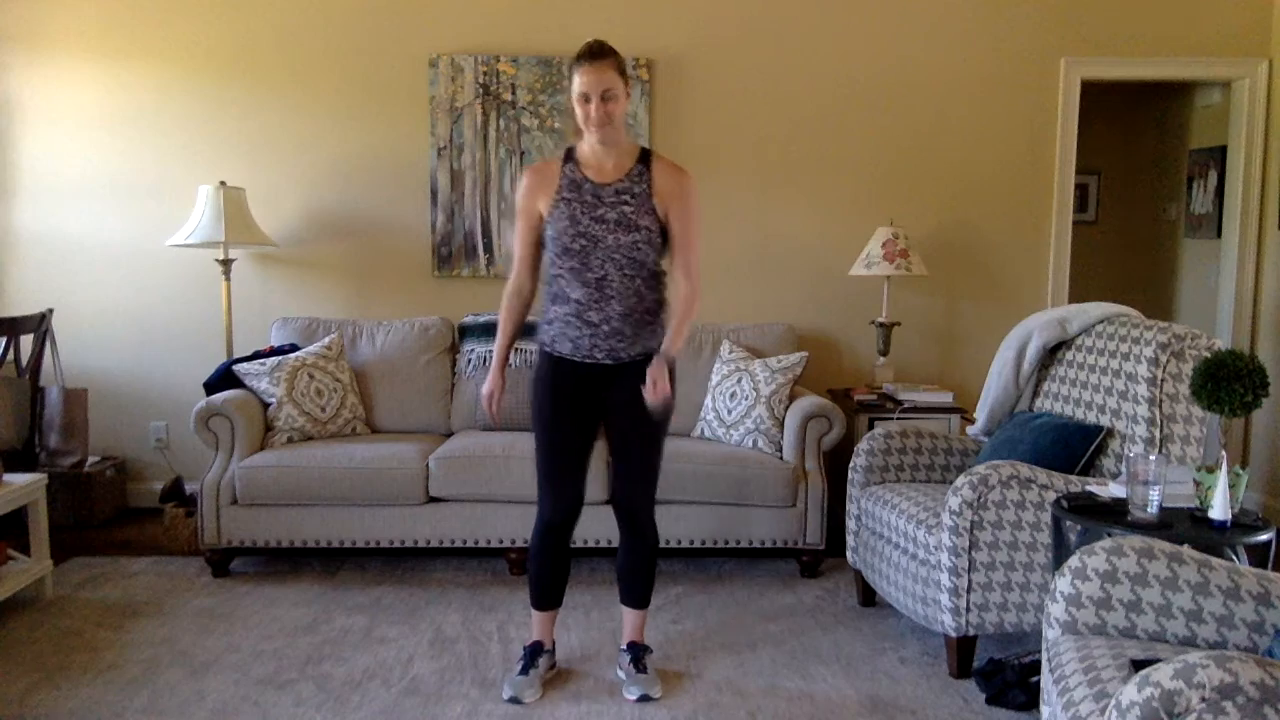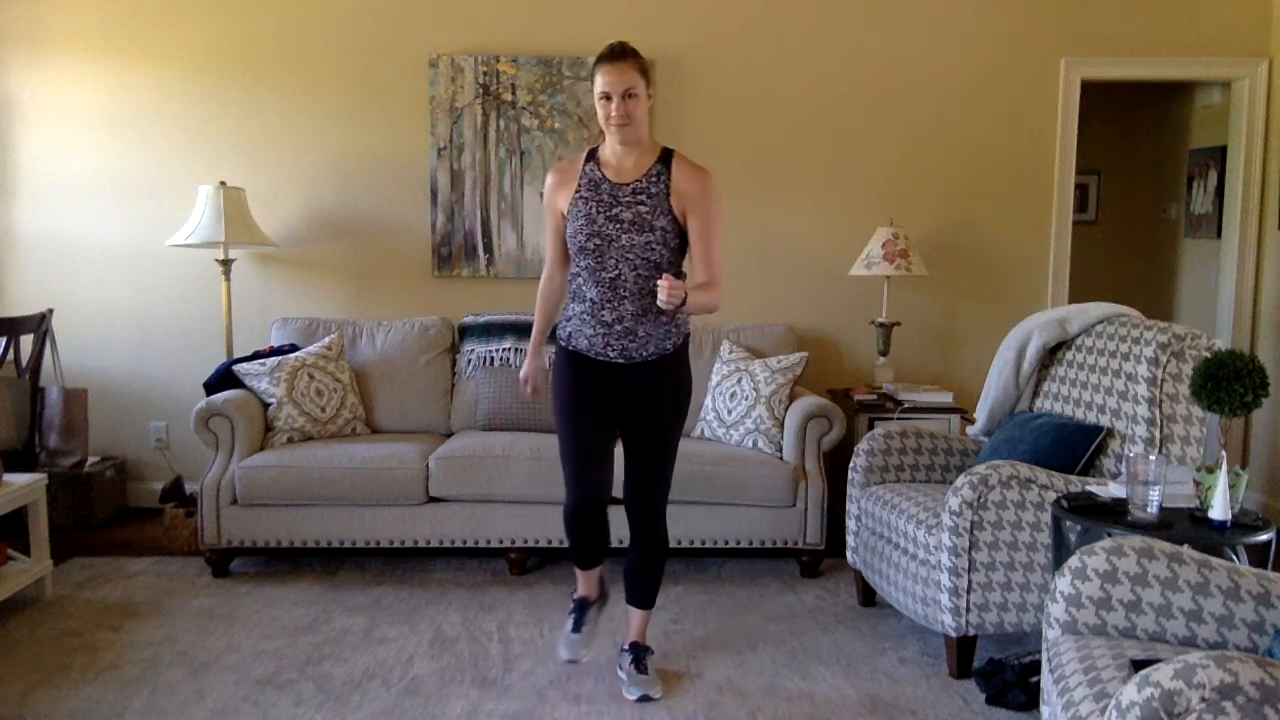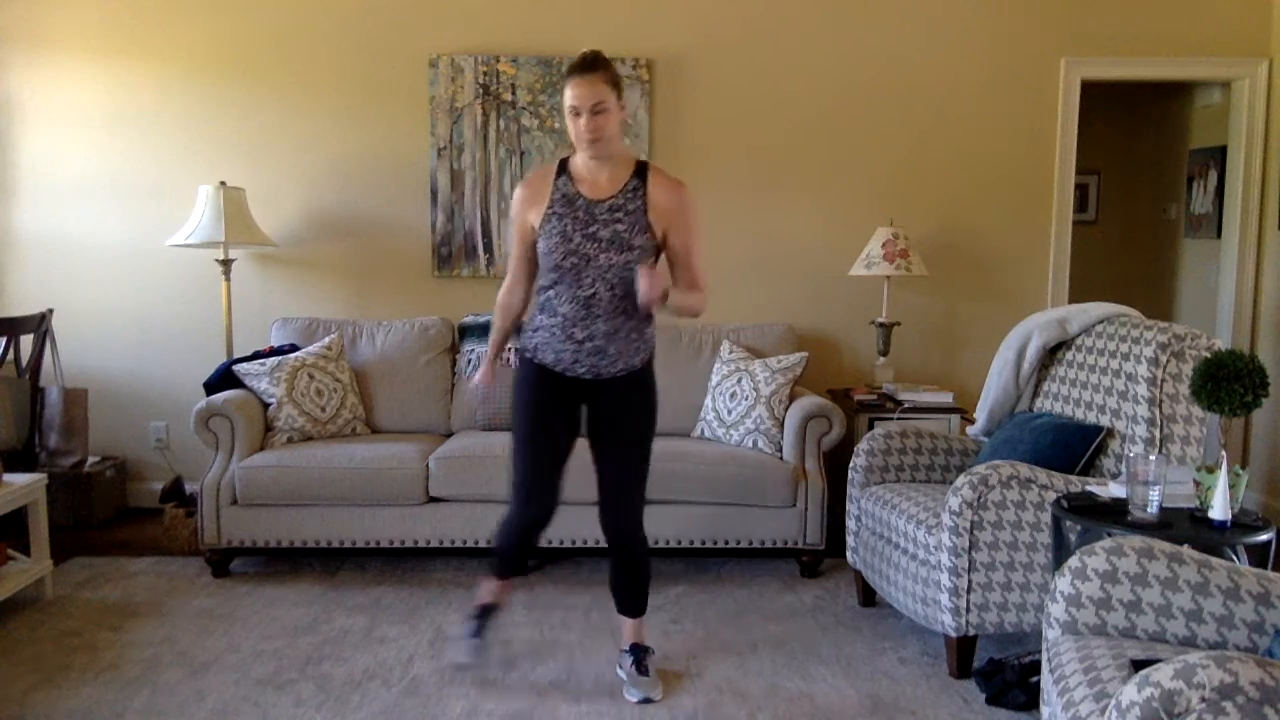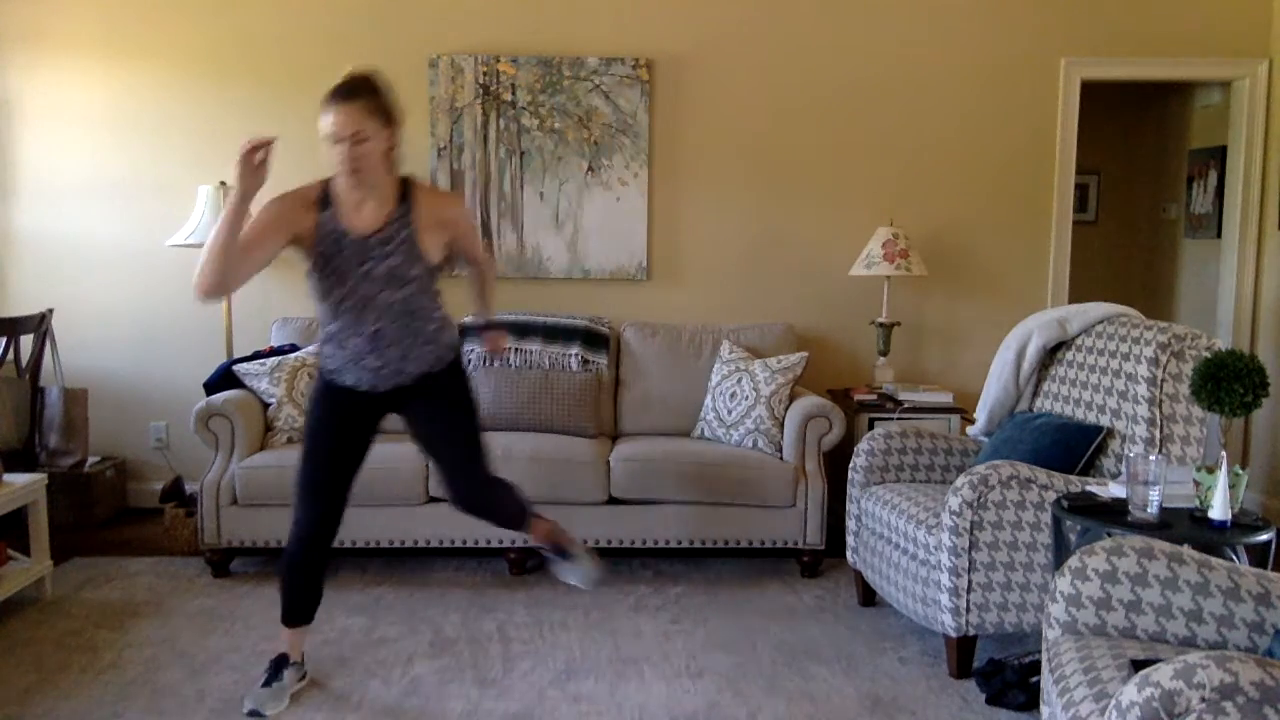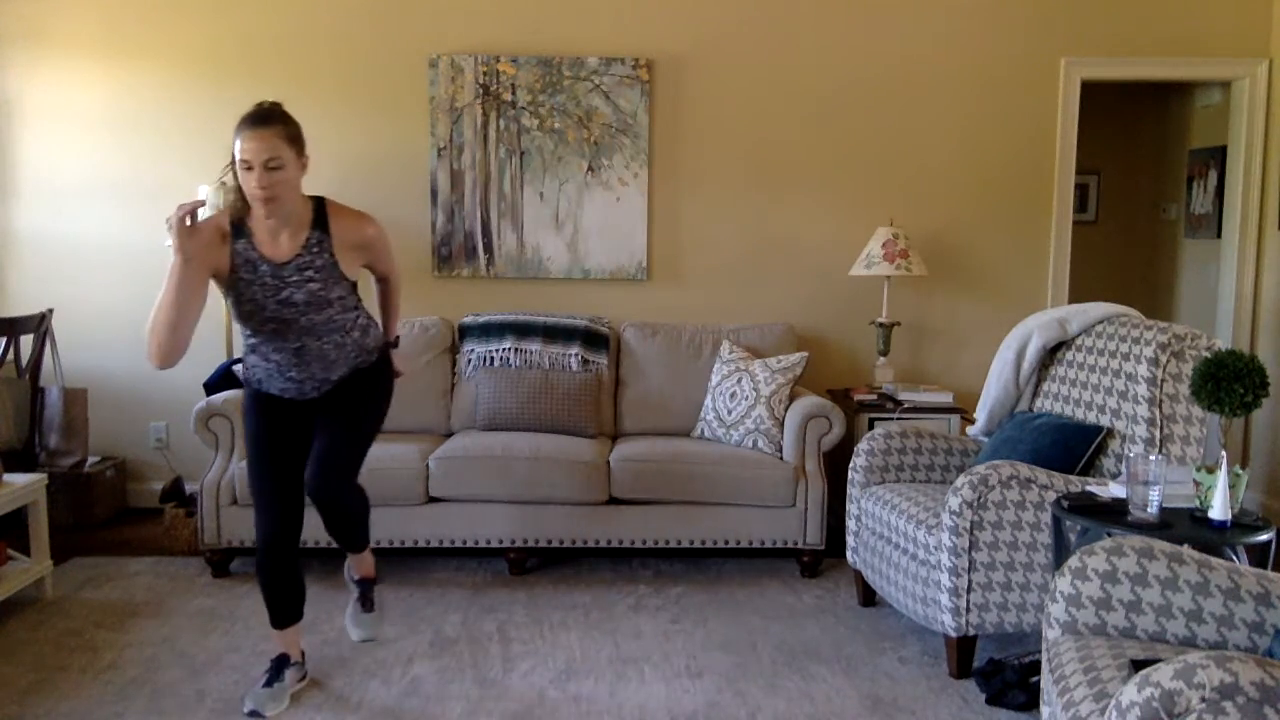
dt=0.5s
person 1, frame 1
left shoulder: (668, 180)
right shoulder: (540, 181)
left elbow: (687, 286)
right elbow: (522, 278)
left wrist: (665, 357)
right wrist: (497, 362)
left hip: (639, 370)
right hip: (563, 366)
left knee: (635, 507)
right knee: (556, 508)
left ankle: (633, 647)
right ankle: (540, 646)
person 1, frame 2
left shoulder: (689, 180)
right shoulder: (564, 178)
left elbow: (711, 291)
left wrist: (680, 295)
right wrist: (533, 350)
left hip: (659, 366)
right hip: (582, 359)
left knee: (647, 506)
right knee: (585, 494)
left ankle: (636, 645)
right ankle: (588, 592)
person 1, frame 3
left shoulder: (664, 194)
right shoulder: (534, 195)
left elbow: (694, 298)
right elbow: (516, 282)
left wrist: (662, 292)
right wrist: (487, 359)
left hip: (627, 379)
right hip: (547, 371)
left knee: (622, 521)
right knee: (532, 506)
left ankle: (633, 647)
right ankle: (491, 597)
person 1, frame 4
left shoulder: (436, 210)
right shoulder: (300, 208)
left elbow: (479, 259)
right elbow: (208, 288)
left wrist: (489, 323)
right wrist: (241, 197)
left hip: (431, 374)
right hip: (344, 383)
left knee: (472, 489)
right knee: (312, 526)
left ankle: (546, 533)
right ankle: (289, 659)
person 1, frame 5
left shoulder: (353, 229)
right shoulder: (214, 239)
left elbow: (389, 276)
right elbow: (162, 356)
left wrist: (390, 341)
right wrist: (184, 260)
left hip: (357, 377)
right hip: (273, 391)
left knee: (326, 480)
right knee: (274, 531)
left ankle: (362, 568)
right ankle: (289, 658)
